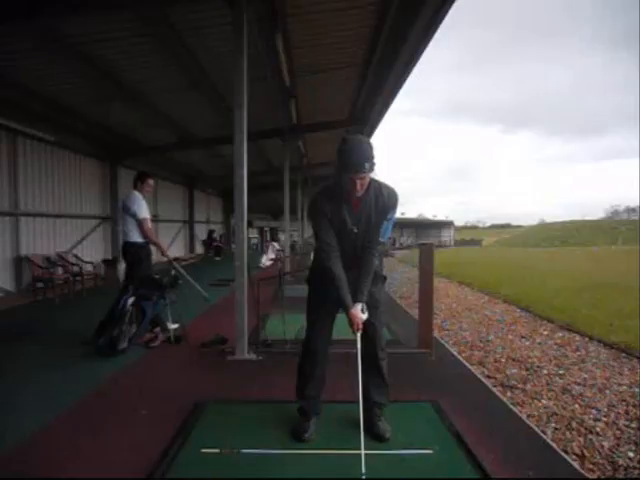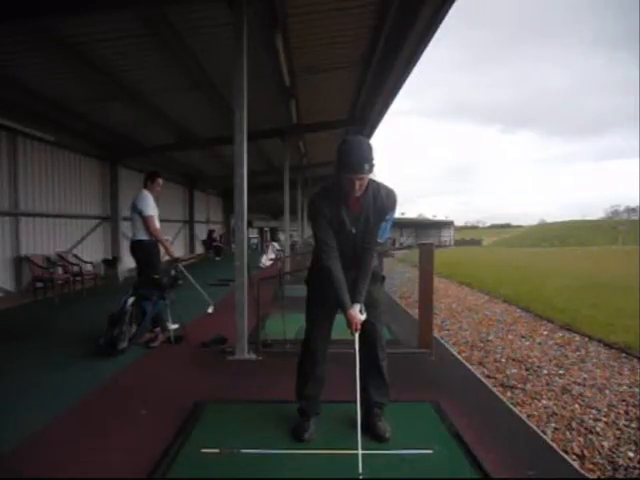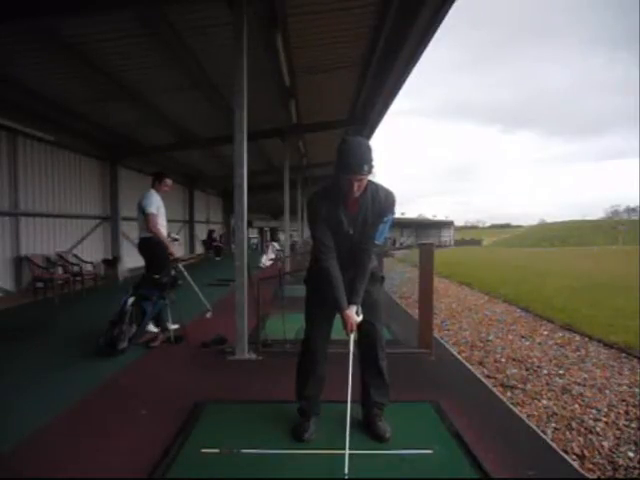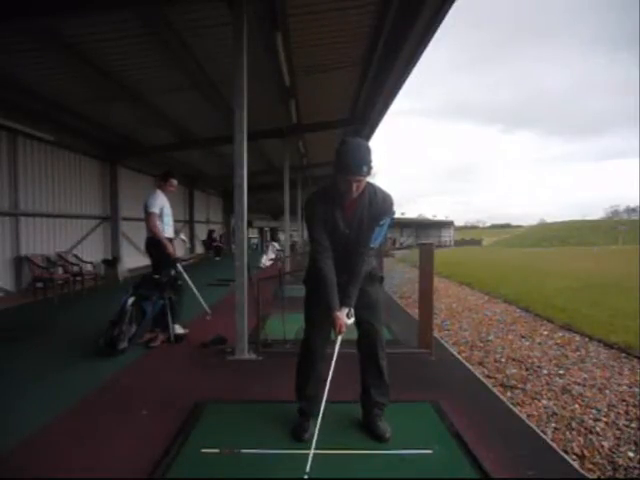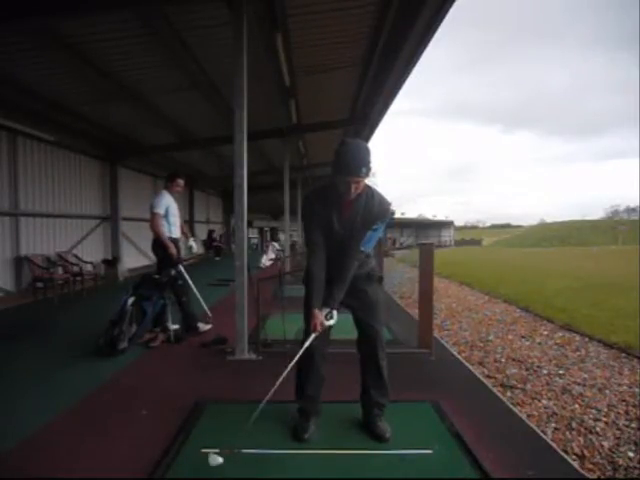
dt=1s
person 1, frame 1
left shoulder: (386, 197)
right shoulder: (322, 201)
left elbow: (371, 250)
right elbow: (329, 255)
left wrist: (360, 299)
right wrist: (348, 305)
left hip: (367, 275)
right hip: (327, 276)
left knee: (374, 343)
right knee: (316, 343)
left ankle: (375, 411)
right ankle: (308, 412)
person 1, frame 2
left shoulder: (385, 198)
right shoulder: (321, 201)
left elbow: (369, 250)
right elbow: (328, 255)
left wrist: (358, 300)
right wrist: (346, 305)
left hip: (366, 275)
right hip: (326, 276)
left knee: (374, 341)
right knee: (315, 342)
left ankle: (374, 411)
right ankle: (308, 412)
person 1, frame 3
left shoulder: (383, 199)
right shoulder: (319, 201)
left elbow: (367, 251)
right elbow: (326, 256)
left wrist: (355, 300)
right wrist: (343, 305)
left hip: (364, 275)
right hip: (325, 276)
left knee: (373, 341)
right knee: (314, 342)
left ankle: (374, 411)
right ankle: (308, 412)
person 1, frame 4
left shoulder: (381, 202)
right shoulder: (317, 202)
left elbow: (363, 254)
right elbow: (322, 255)
left wrist: (348, 302)
right wrist: (334, 307)
left hip: (364, 277)
right hip: (323, 277)
left knee: (374, 342)
right knee: (313, 344)
left ankle: (374, 412)
right ankle: (307, 412)
person 1, frame 5
left shoulder: (378, 206)
right shoulder: (315, 201)
left elbow: (354, 256)
right elbow: (316, 254)
left wrist: (333, 304)
right wrist: (315, 304)
left hip: (361, 278)
right hip: (322, 277)
left knee: (373, 343)
right knee: (313, 344)
left ankle: (374, 412)
right ankle: (308, 412)
person 2, frame 1
left shoulder: (128, 199)
right shoulder: (138, 200)
right elbow: (146, 230)
right wrist: (160, 246)
left hip: (131, 246)
right hip: (138, 248)
left knee: (138, 287)
person 2, frame 2
left shoulder: (142, 198)
right shoulder: (146, 198)
right elbow: (151, 227)
left wrist: (162, 242)
right wrist: (166, 246)
left hip: (141, 244)
right hip: (146, 245)
left knee: (147, 286)
right knee: (152, 286)
right ankle: (158, 328)
person 2, frame 3
left shoulder: (154, 198)
right shoulder: (151, 197)
right elbow: (151, 226)
left wrist: (167, 238)
right wrist: (167, 244)
left hip: (153, 243)
right hip: (153, 243)
left ankle: (159, 323)
right ankle: (159, 327)
person 2, frame 4
left shoulder: (162, 198)
right shoulder: (156, 198)
right elbow: (152, 224)
left wrist: (176, 233)
right wrist: (167, 244)
left hip: (163, 243)
right hip: (159, 244)
right knee: (172, 284)
left ankle: (160, 326)
right ankle: (166, 326)
person 2, frame 5
left shoulder: (171, 200)
right shoulder: (162, 199)
left elbow: (178, 222)
right elbow: (155, 224)
left wrist: (189, 237)
right wrist: (169, 244)
left hip: (171, 244)
right hip: (165, 245)
right knee: (179, 285)
right ankle: (191, 324)
